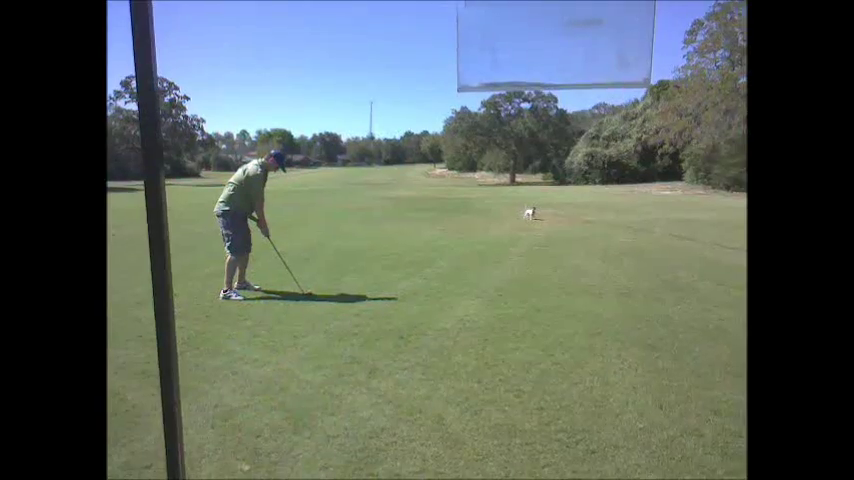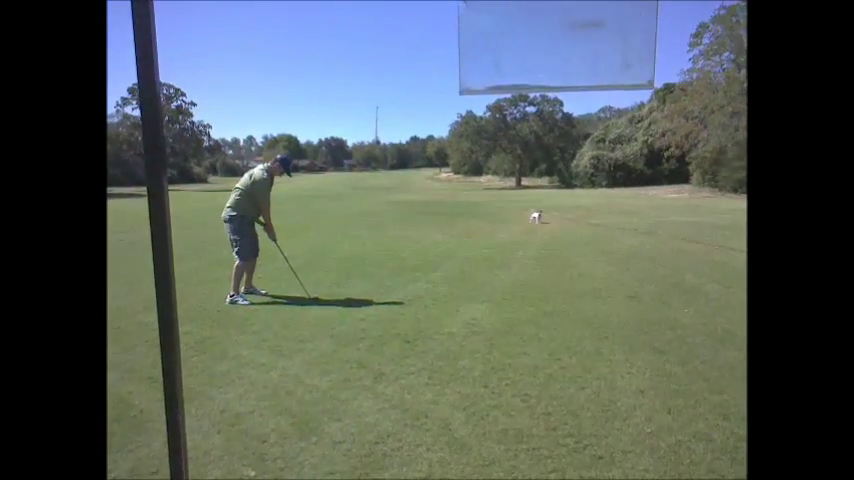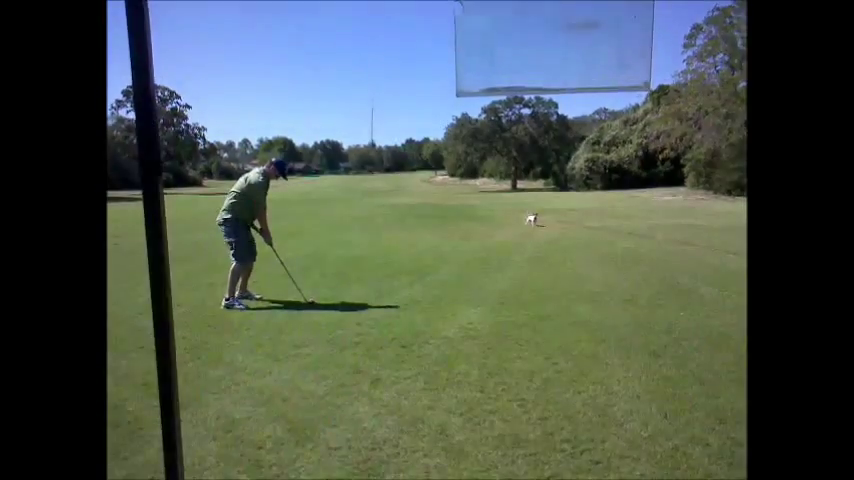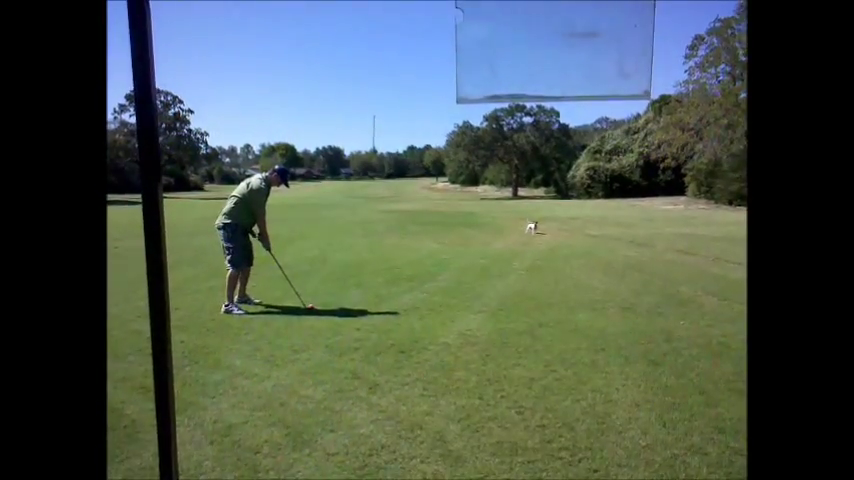
dt=0.4s
person 1, frame 1
left shoulder: (257, 167)
right shoulder: (256, 172)
left elbow: (255, 199)
right elbow: (257, 201)
left wrist: (260, 220)
right wrist: (263, 223)
left hip: (236, 211)
right hip: (229, 211)
left knee: (245, 248)
right knee: (235, 251)
left ankle: (241, 282)
right ankle: (227, 290)
person 1, frame 2
left shoulder: (262, 172)
right shoulder: (262, 177)
left elbow: (262, 204)
right elbow: (263, 205)
left wrist: (266, 224)
right wrist: (270, 227)
left hip: (243, 216)
right hip: (236, 217)
left knee: (252, 253)
right knee: (243, 255)
left ankle: (248, 286)
right ankle: (233, 295)
person 1, frame 3
left shoulder: (259, 176)
right shoulder: (258, 180)
left elbow: (258, 207)
right elbow: (260, 209)
left wrist: (263, 229)
right wrist: (266, 232)
left hip: (239, 220)
right hip: (231, 220)
left knee: (249, 257)
right knee: (241, 259)
left ankle: (242, 291)
right ankle: (229, 298)
person 1, frame 4
left shoulder: (261, 182)
right shoulder: (259, 186)
left elbow: (259, 214)
right elbow: (260, 215)
left wrist: (261, 233)
right wrist: (265, 237)
left hip: (239, 225)
right hip: (230, 225)
left knee: (247, 262)
right knee: (236, 265)
left ankle: (241, 296)
right ankle: (228, 304)
